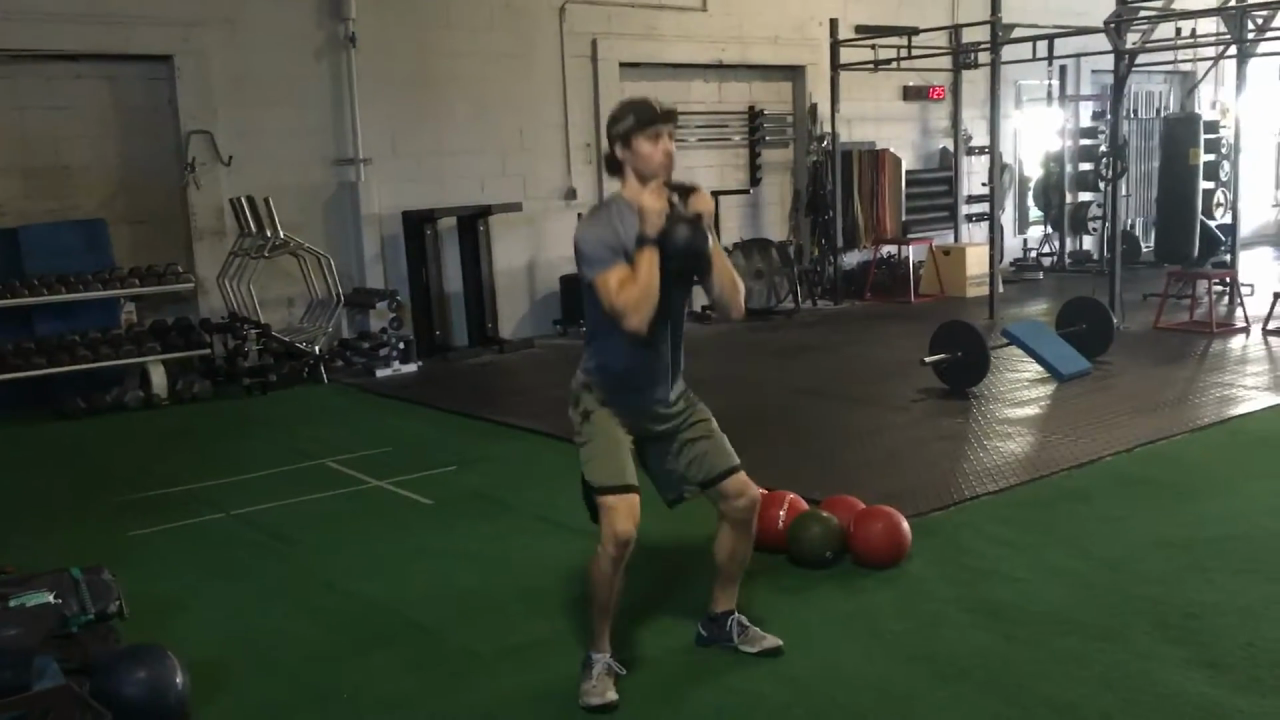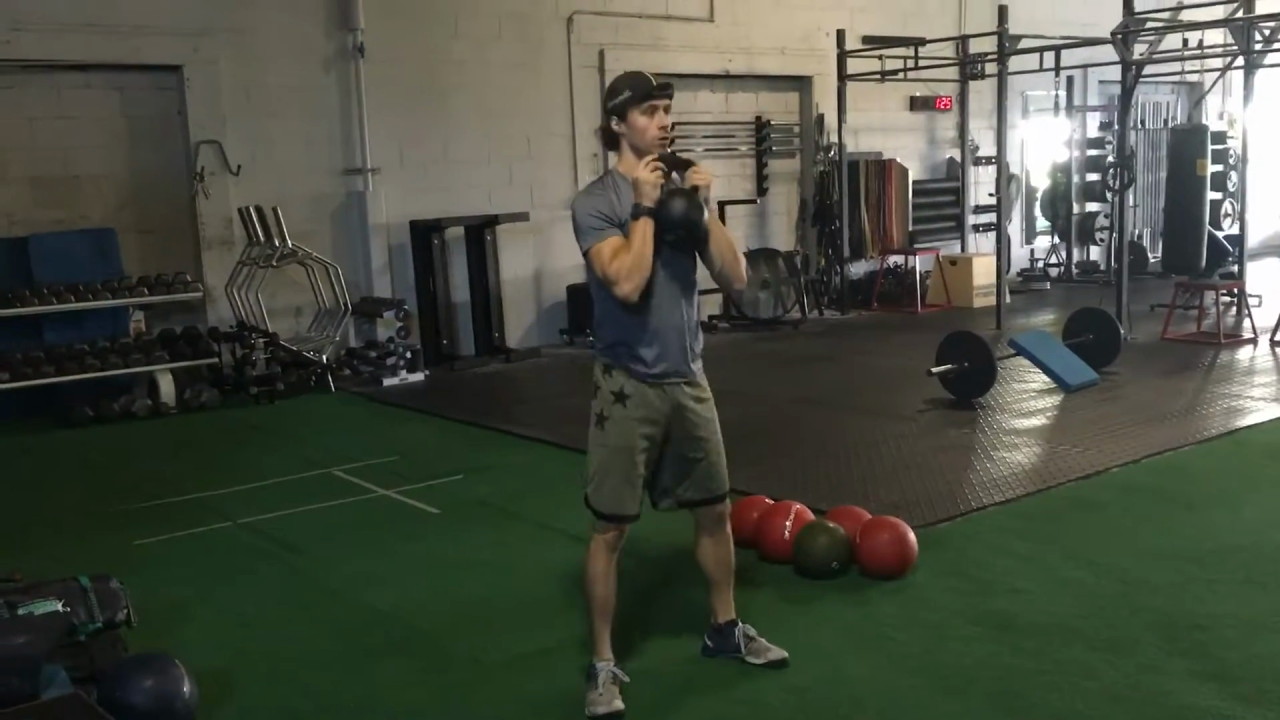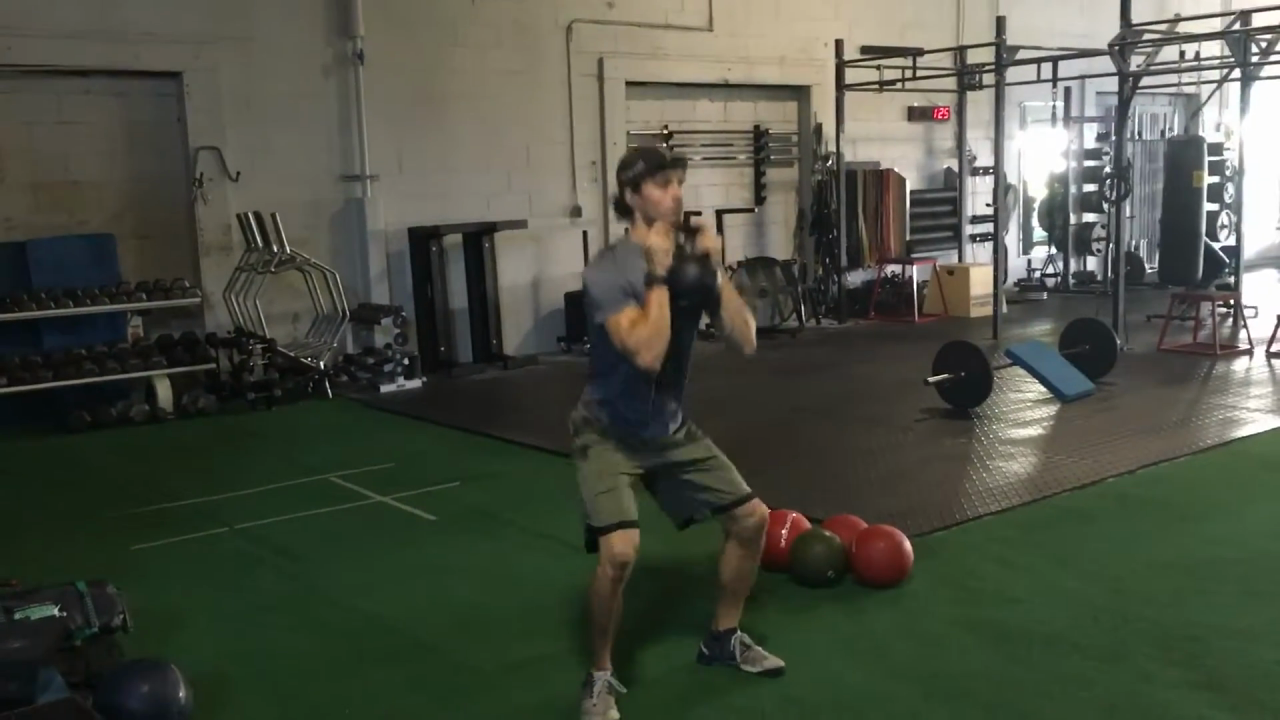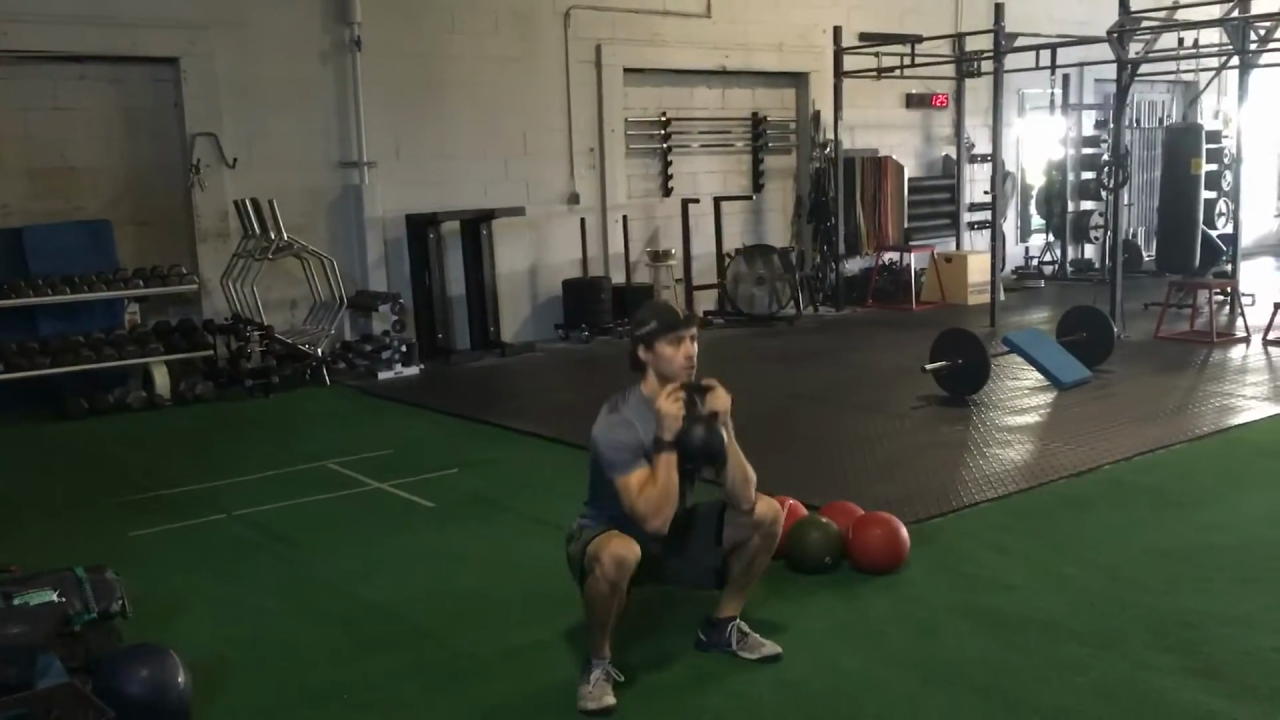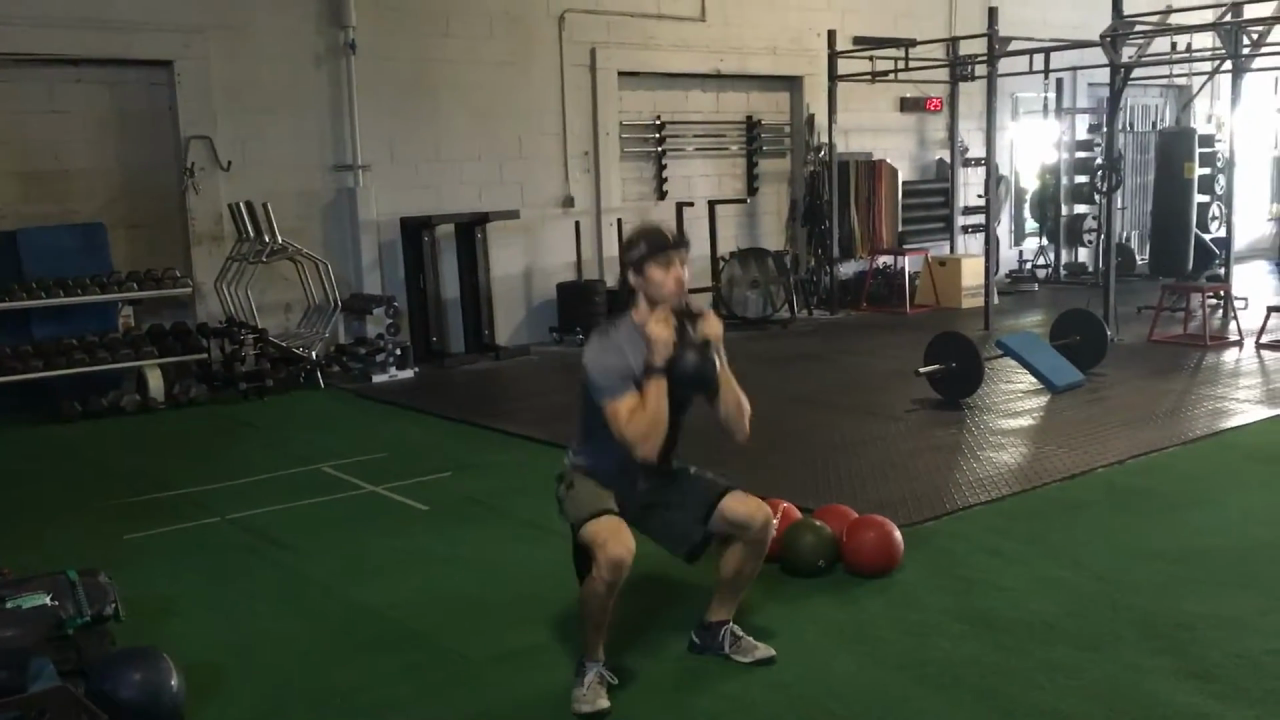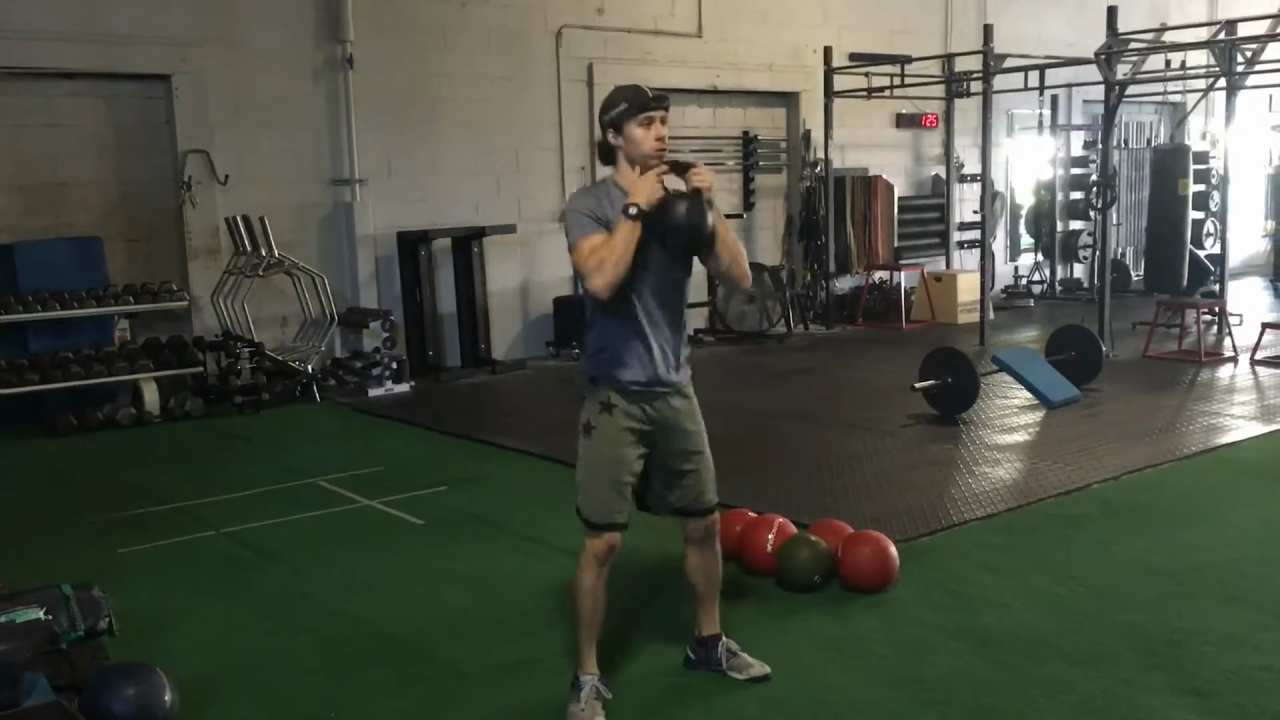
dt=0.4s
person 1, frame 1
left shoulder: (682, 211)
right shoulder: (600, 226)
left elbow: (733, 305)
right elbow: (635, 316)
left wrist: (706, 234)
right wrist: (650, 235)
left hip: (671, 398)
right hip: (607, 401)
left knee: (743, 501)
right knee: (621, 527)
left ankle: (721, 621)
right ankle: (599, 657)
person 1, frame 2
left shoulder: (681, 188)
right shoulder: (596, 201)
left elbow: (734, 278)
right elbow: (626, 284)
left wrist: (703, 208)
right wrist: (644, 206)
left hip: (689, 381)
right hip: (629, 386)
left knee: (714, 513)
right knee: (610, 530)
left ankle: (726, 631)
right ankle: (603, 667)
person 1, frame 3
left shoulder: (693, 260)
right shoulder: (608, 271)
left elbow: (745, 341)
right elbow: (648, 354)
left wrist: (715, 270)
right wrist: (657, 274)
left hip: (671, 431)
right hip: (607, 434)
left knee: (751, 519)
right knee: (619, 550)
left ankle: (724, 639)
person 1, frame 4
left shoulder: (702, 405)
right shoulder: (617, 425)
left elbow: (744, 501)
right elbow: (654, 521)
left wrist: (724, 428)
right wrist: (667, 437)
left hip: (674, 534)
right hip: (605, 536)
left knee: (767, 516)
right knee: (620, 556)
left ankle: (721, 625)
right ankle: (598, 663)
person 1, frame 5
left shoulder: (693, 335)
right shoulder: (608, 348)
left elbow: (739, 427)
right elbow: (643, 444)
left wrist: (715, 355)
right wrist: (659, 359)
left hip: (660, 478)
right hip: (595, 479)
left knee: (756, 520)
right knee: (615, 554)
left ankle: (716, 628)
right ankle: (590, 666)
person 1, frame 6
right shoulder: (591, 203)
left elbow: (739, 278)
right elbow: (600, 279)
left wrist: (709, 203)
right wrist: (637, 209)
left hip: (675, 391)
right hip: (615, 397)
left knee: (704, 526)
right knee: (603, 541)
left ankle: (708, 644)
